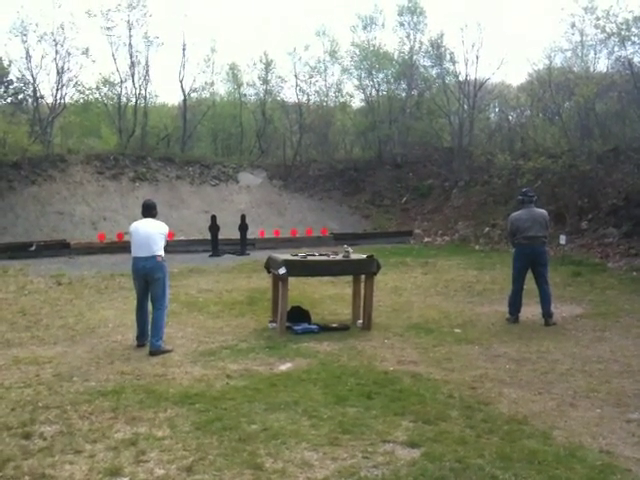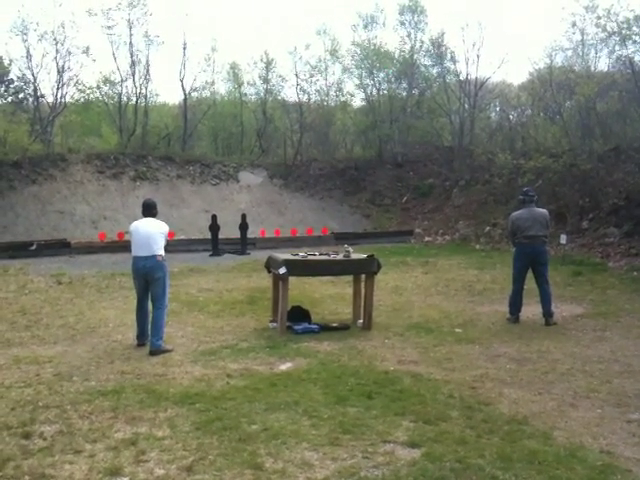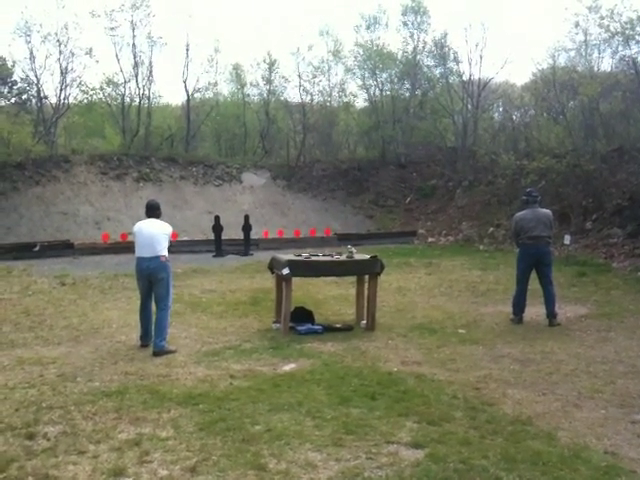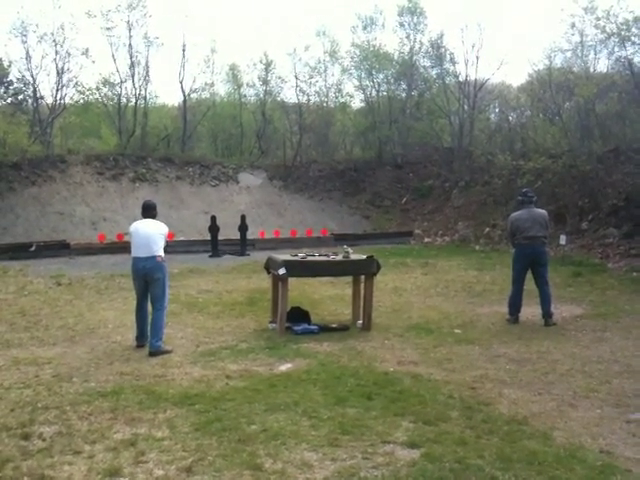
dt=0.4s
person 1, frame 1
left shoulder: (133, 227)
right shoulder: (162, 227)
left elbow: (134, 245)
left hip: (137, 264)
right hip: (156, 264)
left knee: (141, 302)
right knee: (159, 305)
left ankle: (142, 338)
right ankle: (156, 345)
person 1, frame 2
left shoulder: (133, 226)
right shoulder: (163, 226)
left elbow: (134, 244)
left hip: (137, 264)
right hip: (156, 263)
left knee: (141, 301)
right knee: (159, 304)
left ankle: (142, 338)
right ankle: (156, 344)
person 1, frame 3
left shoulder: (137, 227)
right shoulder: (166, 227)
left elbow: (137, 245)
left hip: (141, 264)
right hip: (160, 264)
left knee: (145, 302)
right knee: (163, 305)
left ankle: (145, 339)
right ankle: (159, 345)
person 1, frame 4
left shoulder: (133, 227)
right shoulder: (162, 227)
left elbow: (133, 245)
left hip: (137, 264)
right hip: (156, 264)
left knee: (141, 302)
right knee: (159, 305)
left ankle: (141, 339)
right ankle: (155, 345)
person 2, frame 1
left shoulder: (514, 217)
right shoulder: (544, 214)
left elbow: (510, 237)
right elbow: (547, 232)
left hip: (522, 251)
right hip: (539, 250)
left knee: (517, 284)
right knee: (543, 284)
left ankle: (513, 315)
right ankle: (548, 317)
person 2, frame 2
left shoulder: (514, 216)
right shoulder: (545, 214)
left elbow: (511, 236)
right elbow: (547, 232)
left hip: (522, 250)
right hip: (540, 249)
left knee: (518, 284)
right knee: (544, 284)
left ankle: (514, 315)
right ankle: (548, 316)
person 2, frame 3
left shoulder: (518, 217)
right shoulder: (548, 214)
left elbow: (515, 237)
right elbow: (551, 232)
left hip: (526, 250)
right hip: (544, 250)
left knee: (521, 284)
right knee: (547, 284)
left ankle: (517, 315)
right ankle: (552, 317)
person 2, frame 4
left shoulder: (514, 217)
right shoulder: (544, 214)
left elbow: (511, 237)
right elbow: (547, 233)
left hip: (522, 251)
right hip: (539, 250)
left knee: (517, 284)
right knee: (543, 284)
left ankle: (513, 315)
right ankle: (548, 317)
